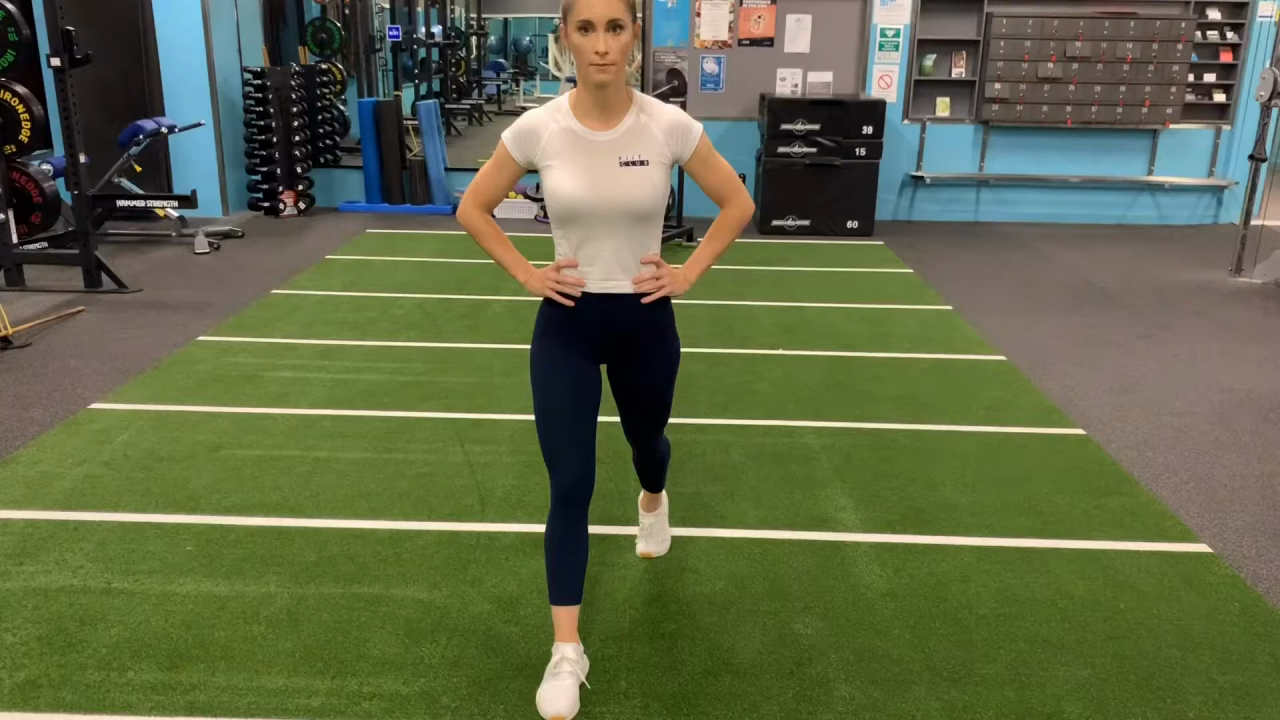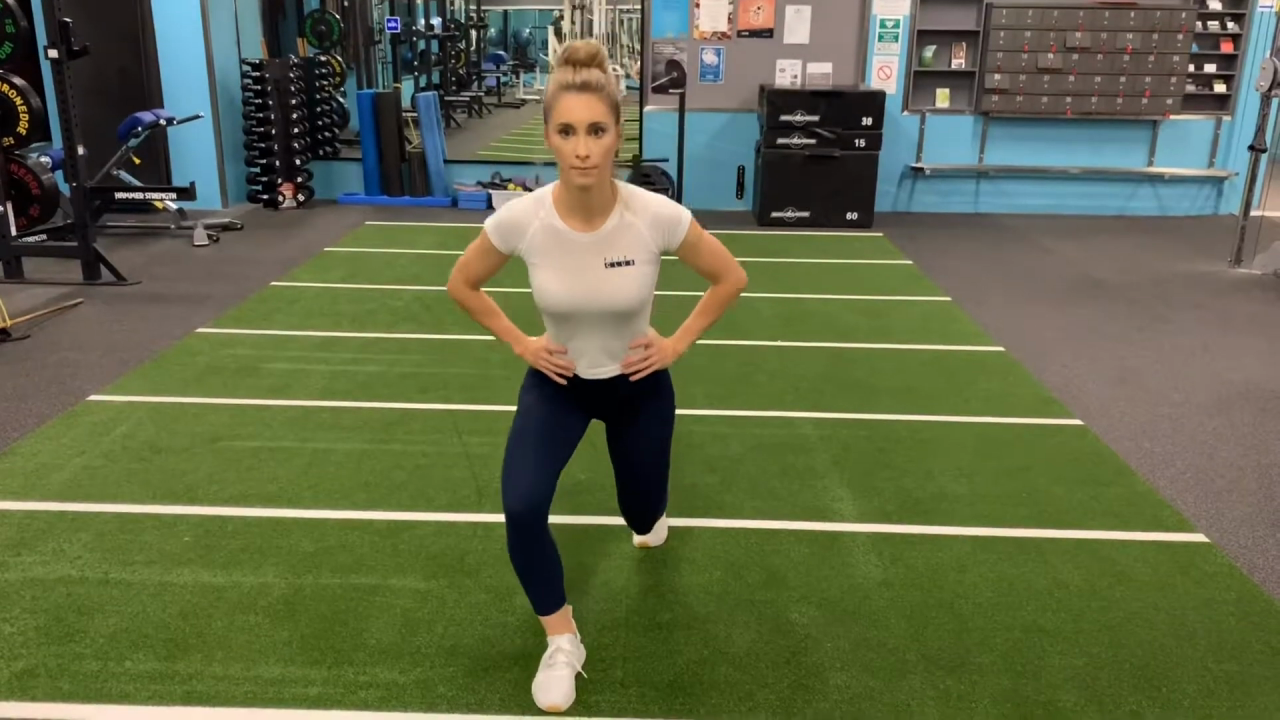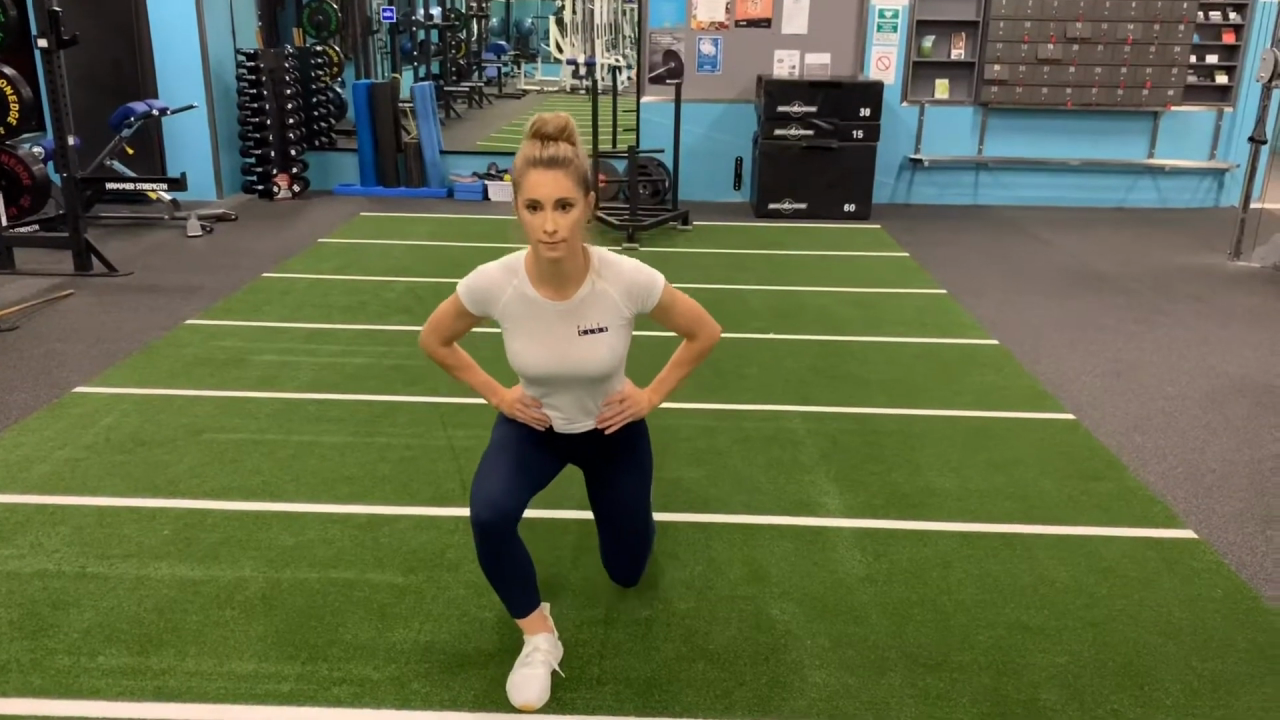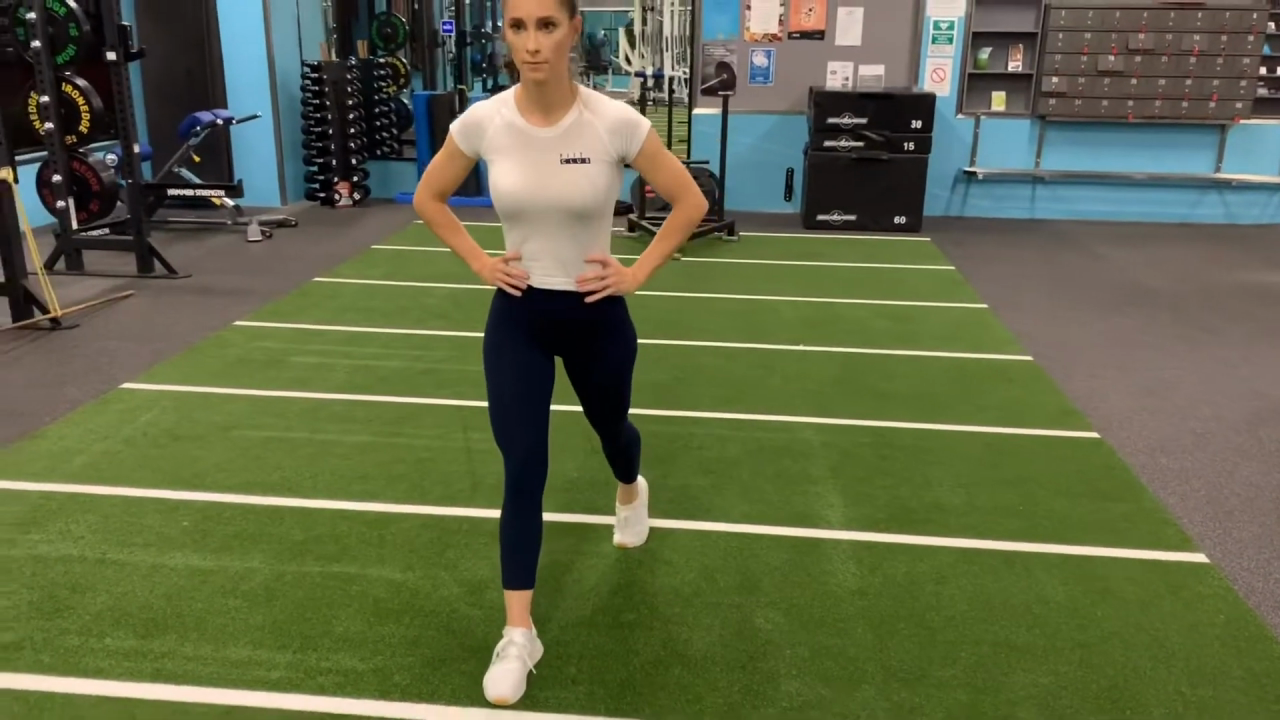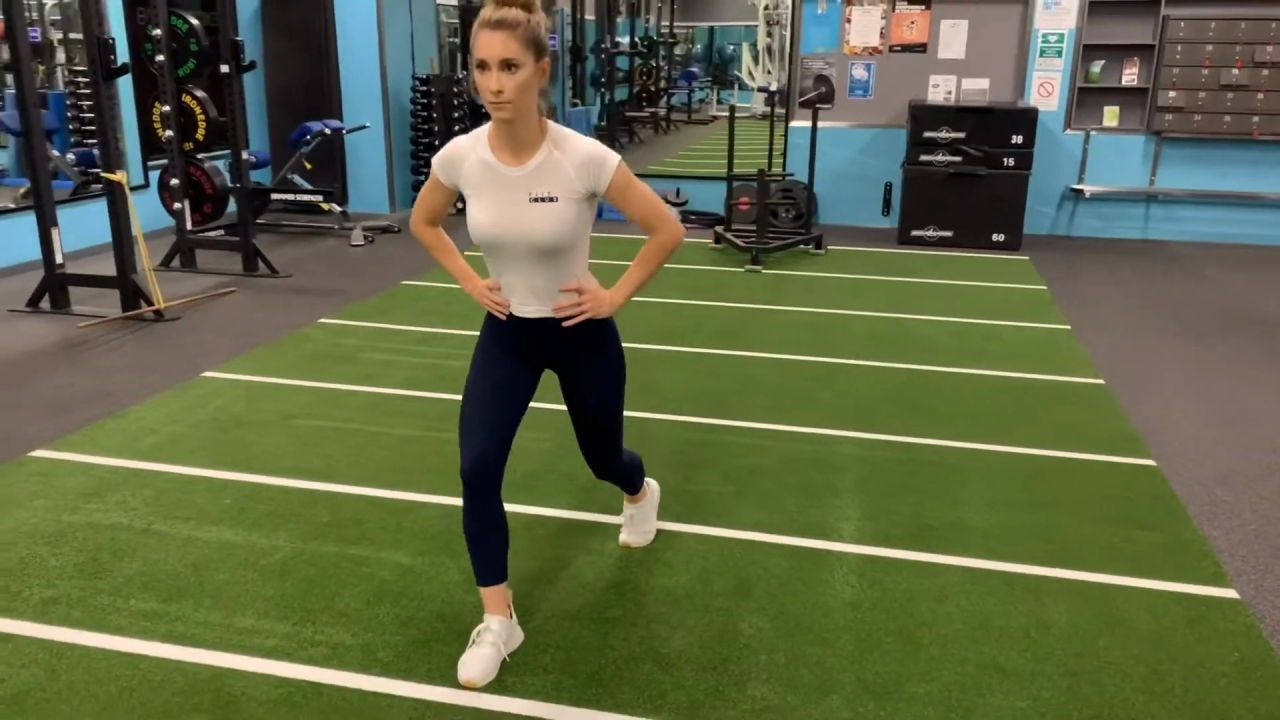
dt=1s
person 1, frame 1
left shoulder: (669, 124)
right shoulder: (537, 127)
left elbow: (737, 204)
right elbow: (473, 208)
left wrist: (689, 273)
right wrist: (526, 275)
left hip: (646, 322)
right hip: (567, 324)
left knee: (646, 437)
right knee: (570, 484)
left ankle: (652, 500)
right ankle: (566, 650)
person 1, frame 2
left shoulder: (656, 215)
right shoulder: (520, 218)
left elbow: (731, 279)
right elbow: (462, 285)
left wrist: (677, 343)
right wrist: (519, 343)
left hip: (637, 385)
right hip: (556, 383)
left knee: (643, 517)
right knee: (522, 509)
left ankle: (653, 507)
right ankle: (562, 641)
person 1, frame 3
left shoulder: (627, 278)
right shoulder: (492, 281)
left elbow: (705, 333)
right elbow: (435, 339)
left wrist: (652, 395)
right wrist: (496, 394)
left hip: (612, 430)
right hip: (532, 427)
left knee: (625, 571)
right knee: (490, 518)
left ankle: (631, 508)
right ankle: (539, 638)
person 1, frame 4
left shoulder: (615, 122)
right shoulder: (481, 121)
left elbow: (690, 203)
right elbow: (429, 199)
left wrist: (637, 272)
right wrist: (478, 261)
left hip: (595, 315)
right hip: (517, 318)
left knee: (610, 426)
right knee: (522, 471)
left ankle: (631, 491)
right ankle: (518, 635)
person 1, frame 5
left shoulder: (583, 157)
right shoulder: (457, 157)
left elbow: (667, 231)
right elbow: (424, 224)
left wrist: (613, 297)
right wrist: (470, 281)
left hip: (580, 336)
right hip: (506, 336)
left knee: (602, 458)
right knee: (478, 471)
left ankle: (643, 492)
right ankle: (498, 621)
